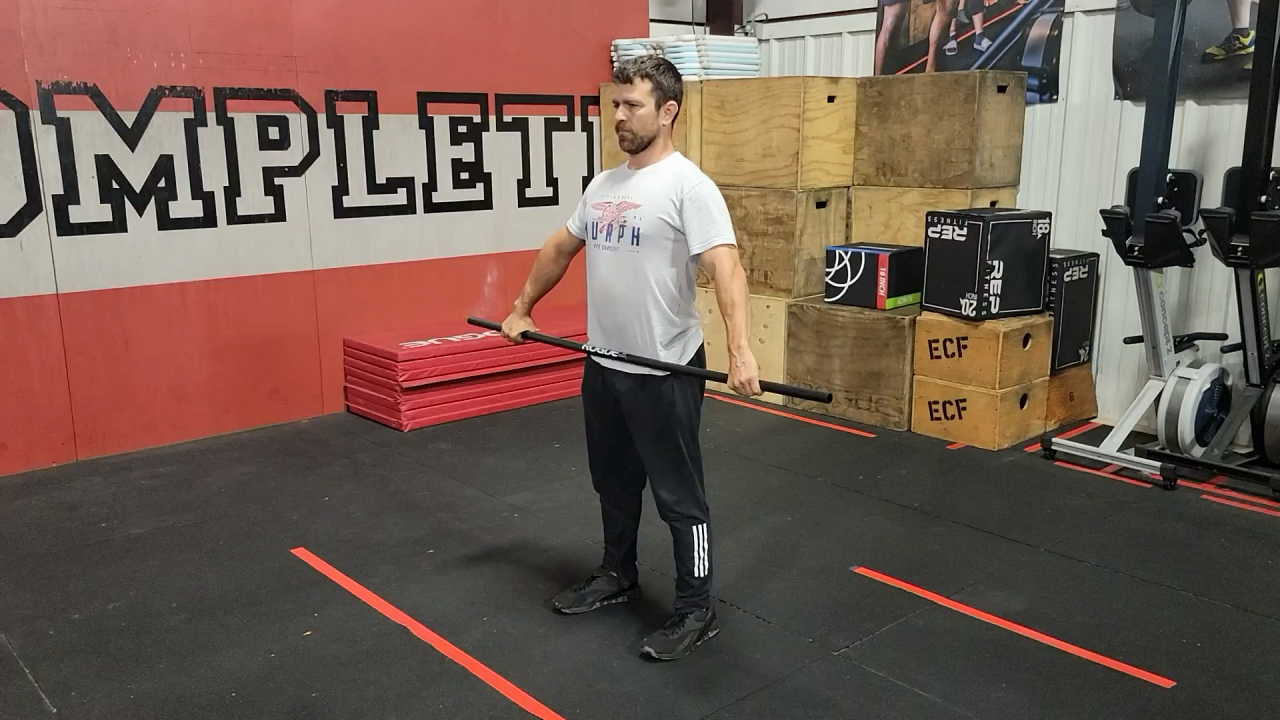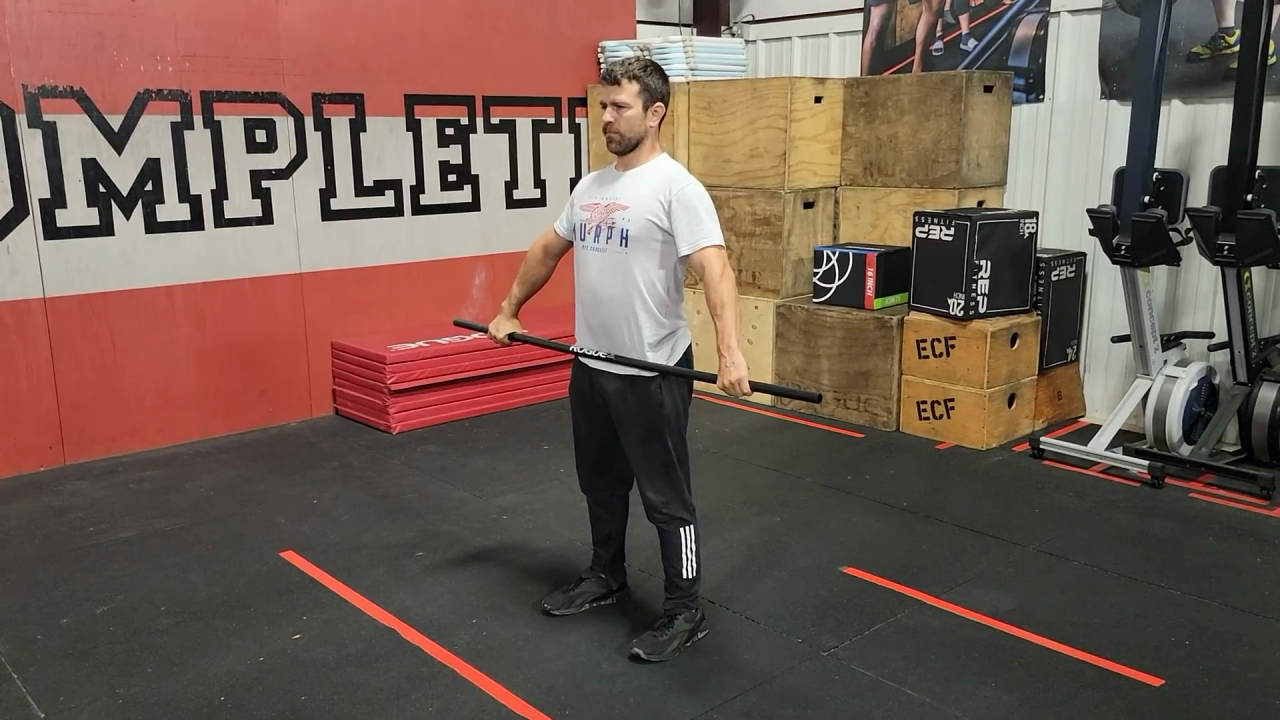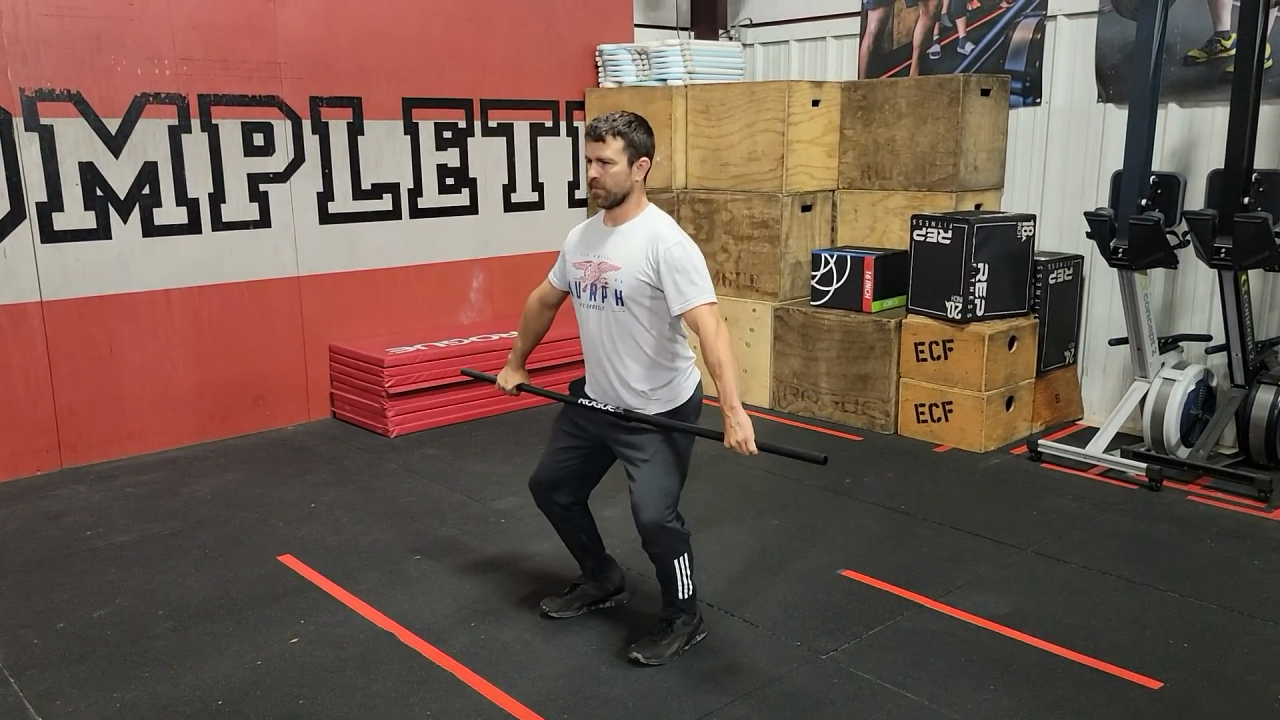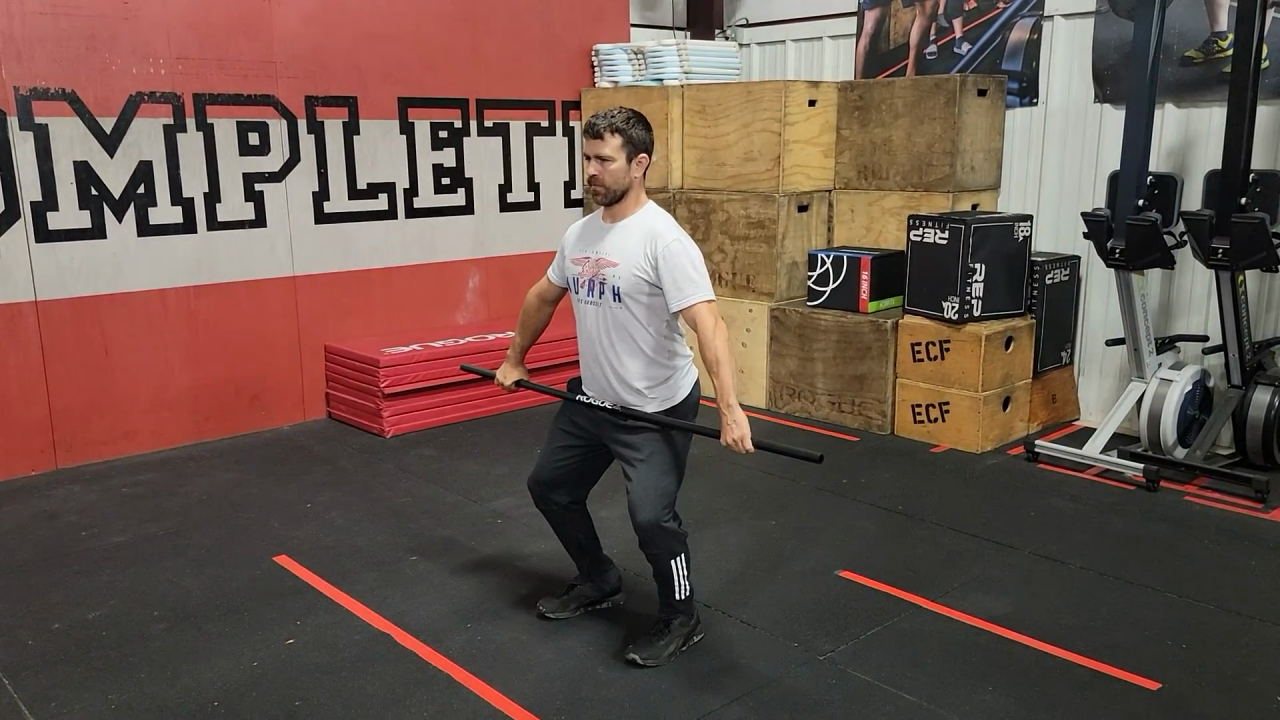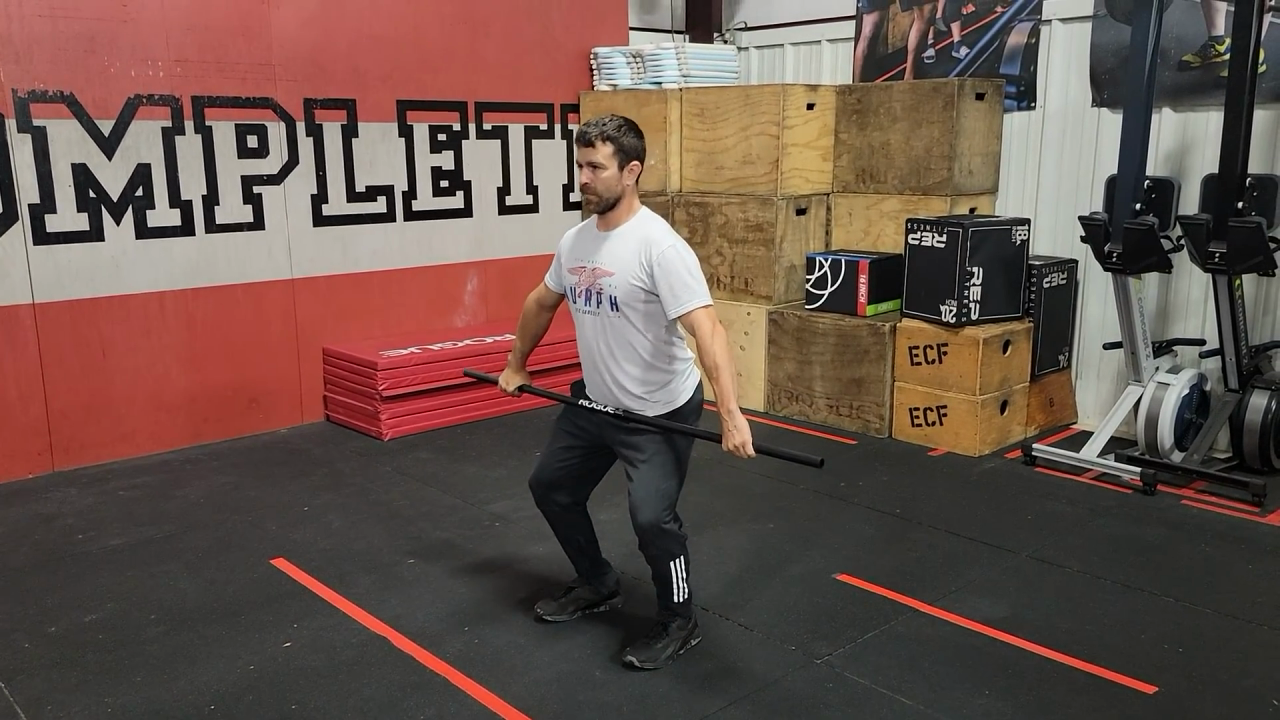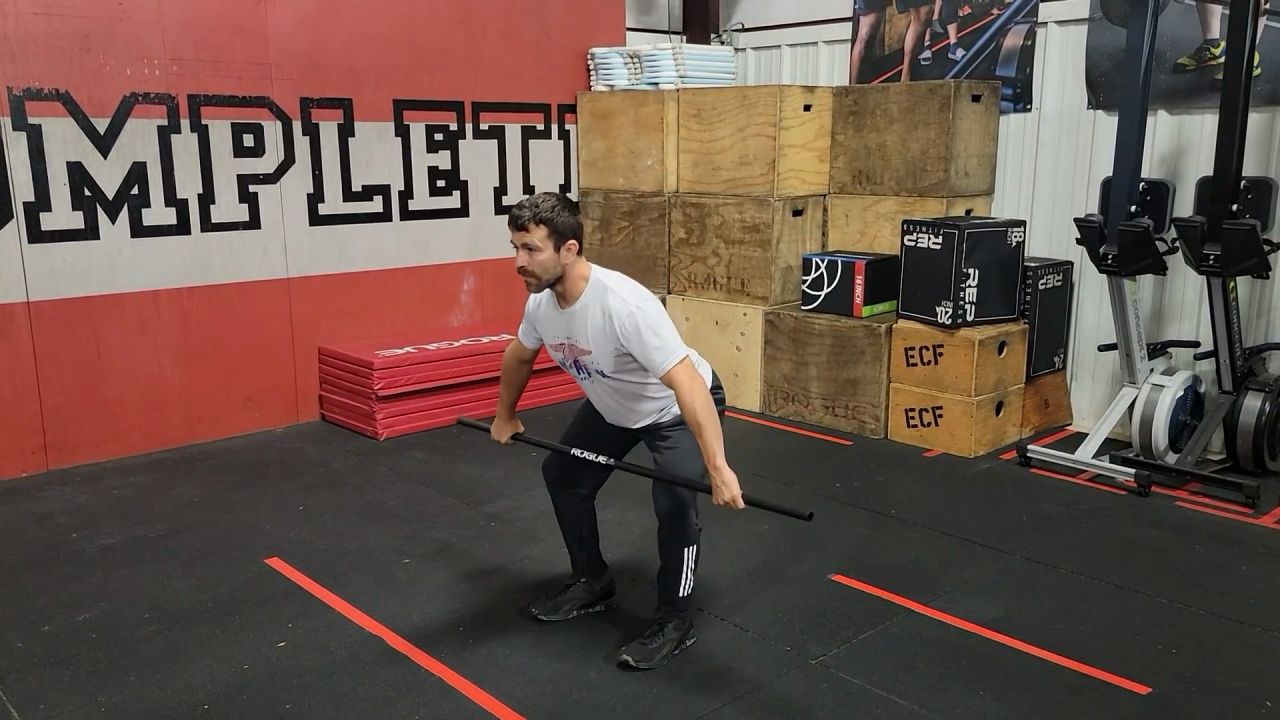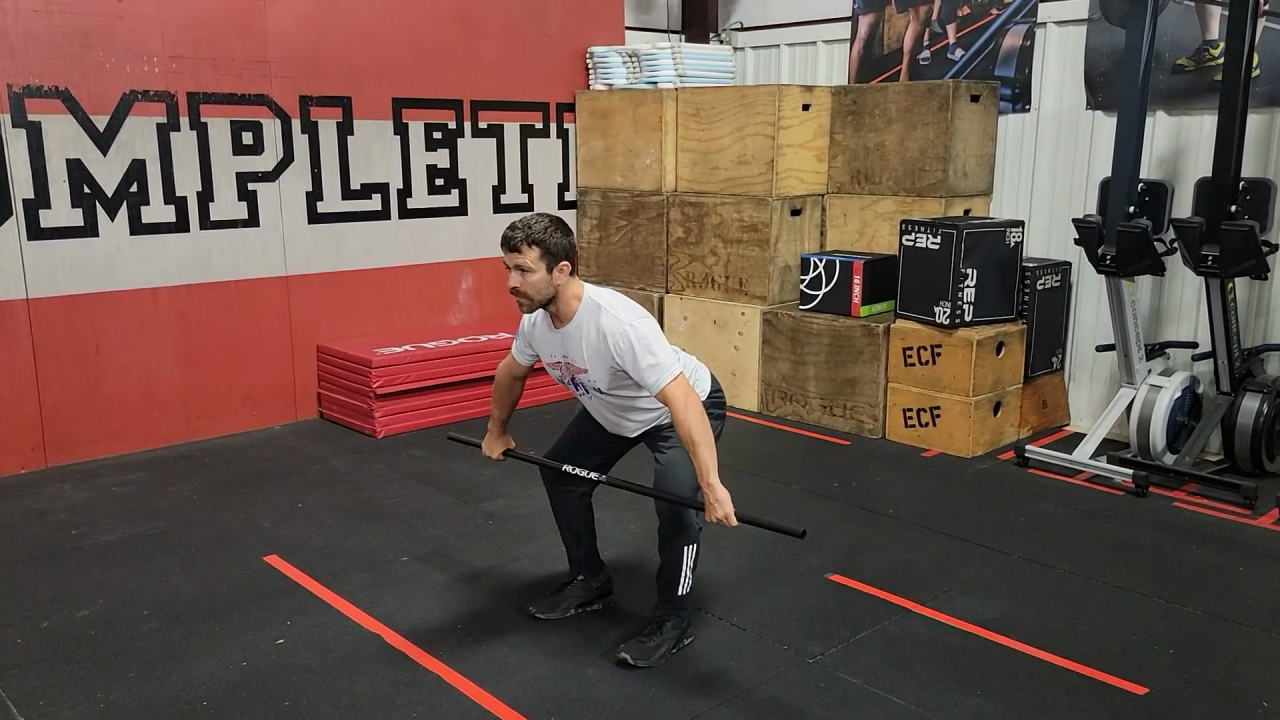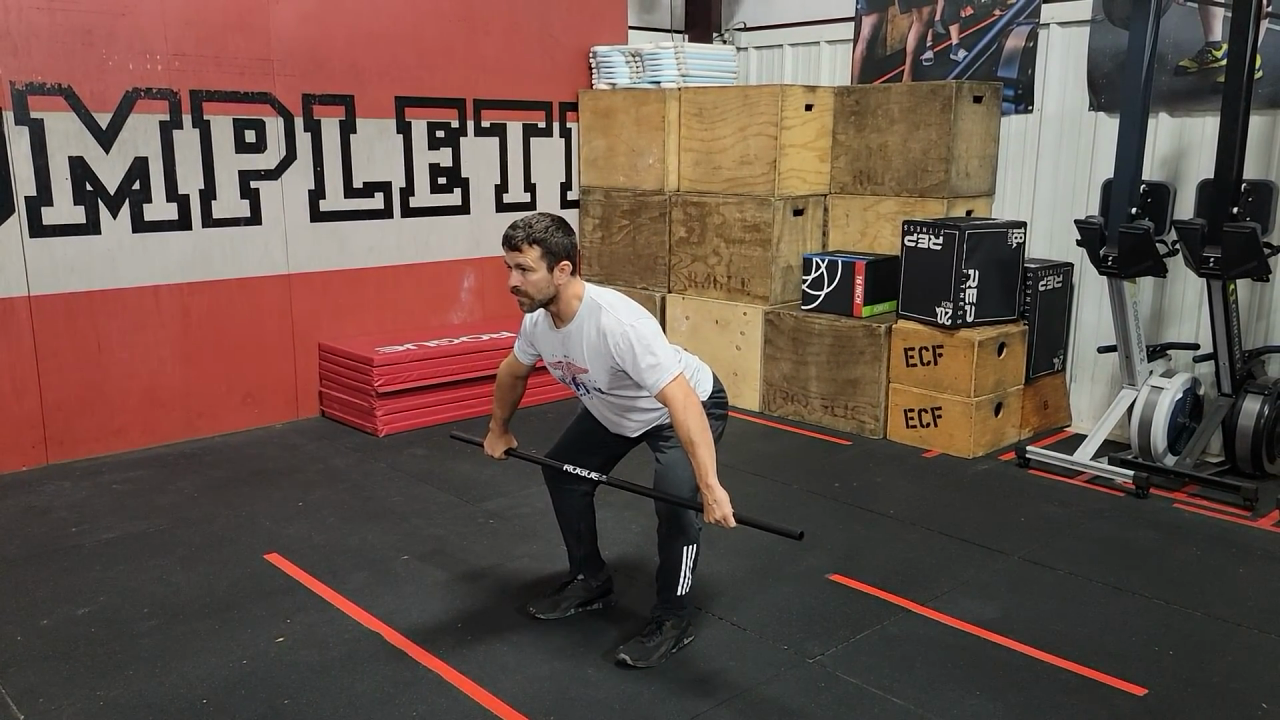
dt=0.7s
person 1, frame 1
left shoulder: (687, 185)
right shoulder: (603, 186)
left elbow: (725, 266)
right elbow: (559, 248)
left wrist: (740, 351)
right wrist: (521, 308)
left hip: (664, 371)
right hip: (603, 364)
left knee: (678, 496)
right knee: (612, 481)
left ankle: (695, 610)
right ankle: (616, 575)
person 1, frame 2
left shoulder: (675, 187)
right shoulder: (590, 187)
left elbow: (714, 267)
right elbow: (547, 249)
left wrist: (730, 350)
right wrist: (508, 309)
left hip: (651, 372)
right hip: (590, 365)
left knee: (665, 497)
right knee: (600, 483)
left ankle: (684, 612)
right ankle: (606, 576)
person 1, frame 3
left shoulder: (665, 242)
right shoulder: (581, 237)
left elbow: (709, 326)
right elbow: (543, 301)
left wrist: (733, 412)
right wrist: (515, 363)
left hip: (660, 410)
right hip: (595, 400)
left knee: (654, 515)
right knee: (551, 486)
left ankle: (683, 618)
right ankle: (602, 580)
person 1, frame 4
left shoulder: (663, 239)
right shoulder: (579, 234)
left elbow: (707, 323)
right elbow: (543, 296)
left wrist: (729, 409)
right wrist: (514, 359)
left hip: (656, 409)
right hip: (592, 398)
left knee: (651, 515)
right knee: (549, 486)
left ankle: (680, 619)
right ankle: (599, 582)
person 1, frame 5
left shoulder: (658, 245)
right shoulder: (575, 240)
left elbow: (706, 328)
right elbow: (541, 302)
left wrist: (729, 414)
right wrist: (516, 365)
left hip: (661, 413)
right hip: (595, 402)
left knee: (652, 517)
right knee: (550, 486)
left ankle: (677, 623)
right ankle: (596, 585)
person 1, frame 6
left shoulder: (624, 305)
right shoulder: (541, 303)
left elbow: (687, 384)
right elbow: (518, 356)
left wrist: (717, 469)
right wrist: (505, 415)
left hip: (677, 408)
right hip: (613, 407)
left knee: (674, 502)
right knee: (562, 475)
left ankle: (674, 621)
right ankle: (592, 583)
person 1, frame 7
left shoulder: (618, 322)
right shoulder: (534, 321)
left elbow: (683, 401)
right elbow: (511, 373)
left wrist: (711, 485)
right wrist: (496, 431)
left hip: (685, 407)
left knee: (675, 498)
right knee: (561, 473)
left ankle: (672, 619)
right ankle: (589, 581)
person 1, frame 8
left shoulder: (619, 322)
right shoulder: (537, 320)
left elbow: (681, 402)
right elbow: (514, 372)
left wrist: (710, 486)
right wrist: (498, 430)
left hip: (689, 405)
left knee: (675, 497)
right knee: (563, 472)
left ankle: (672, 619)
right ankle: (590, 580)
